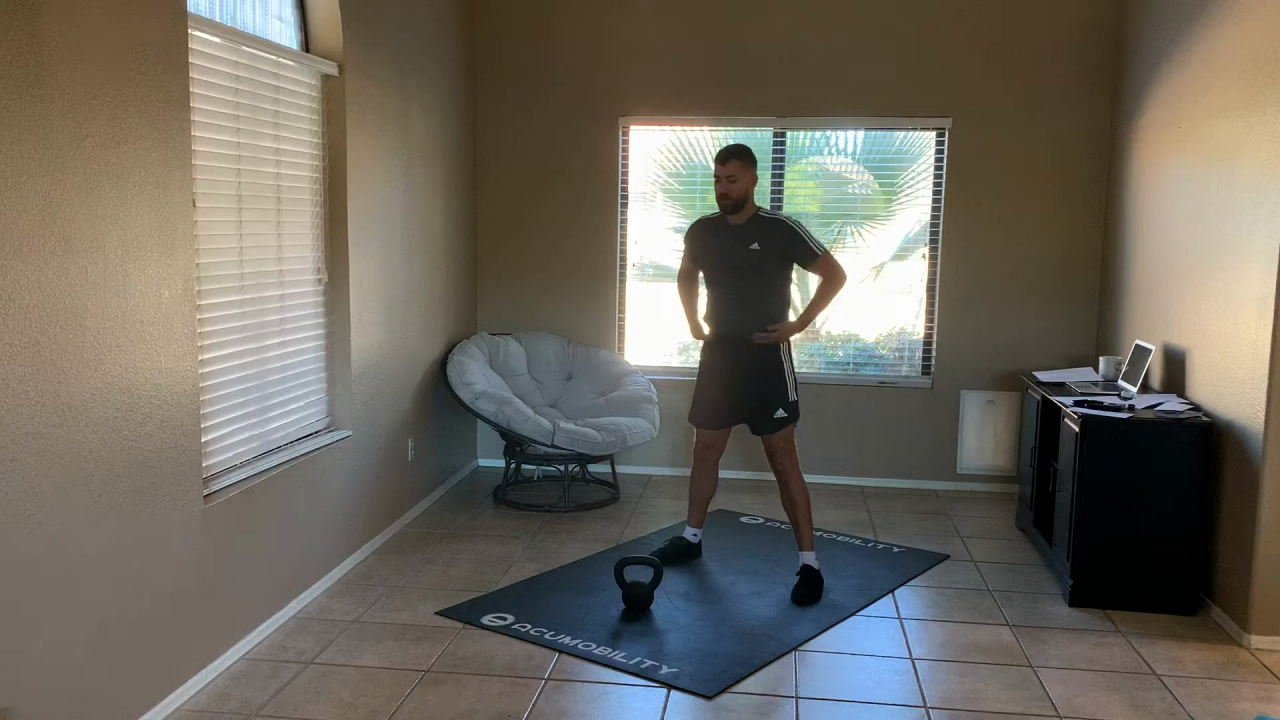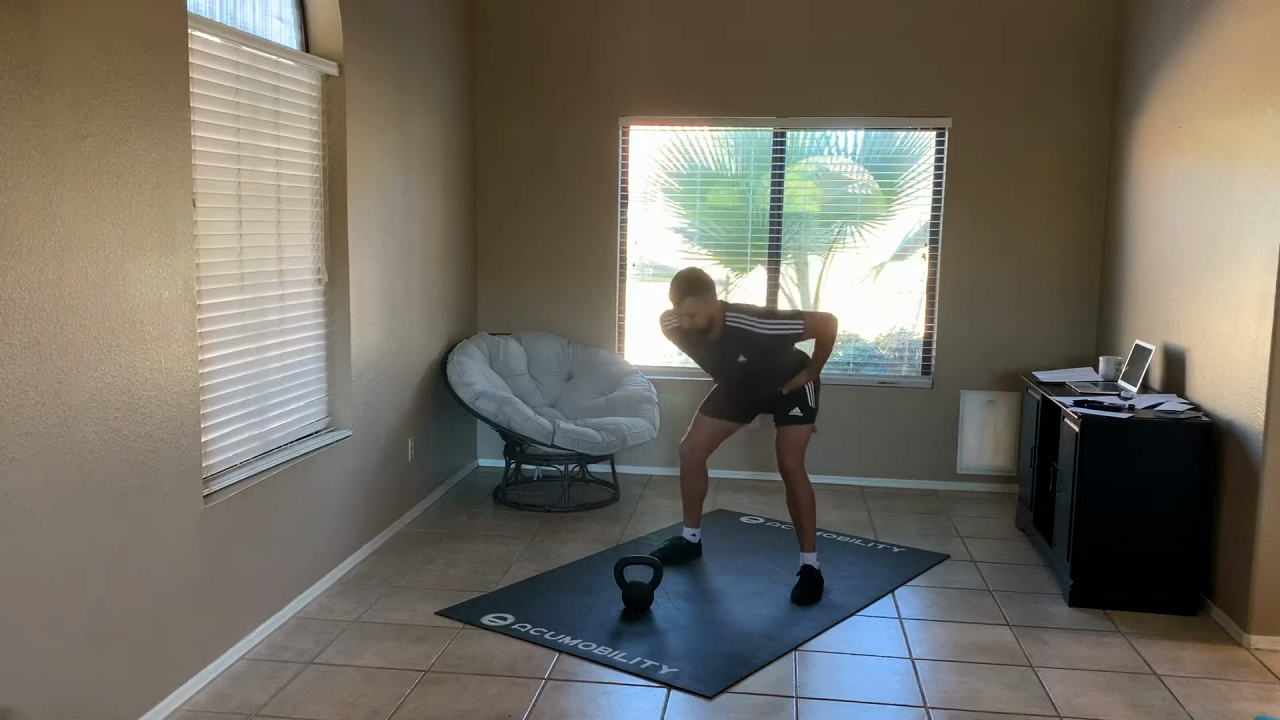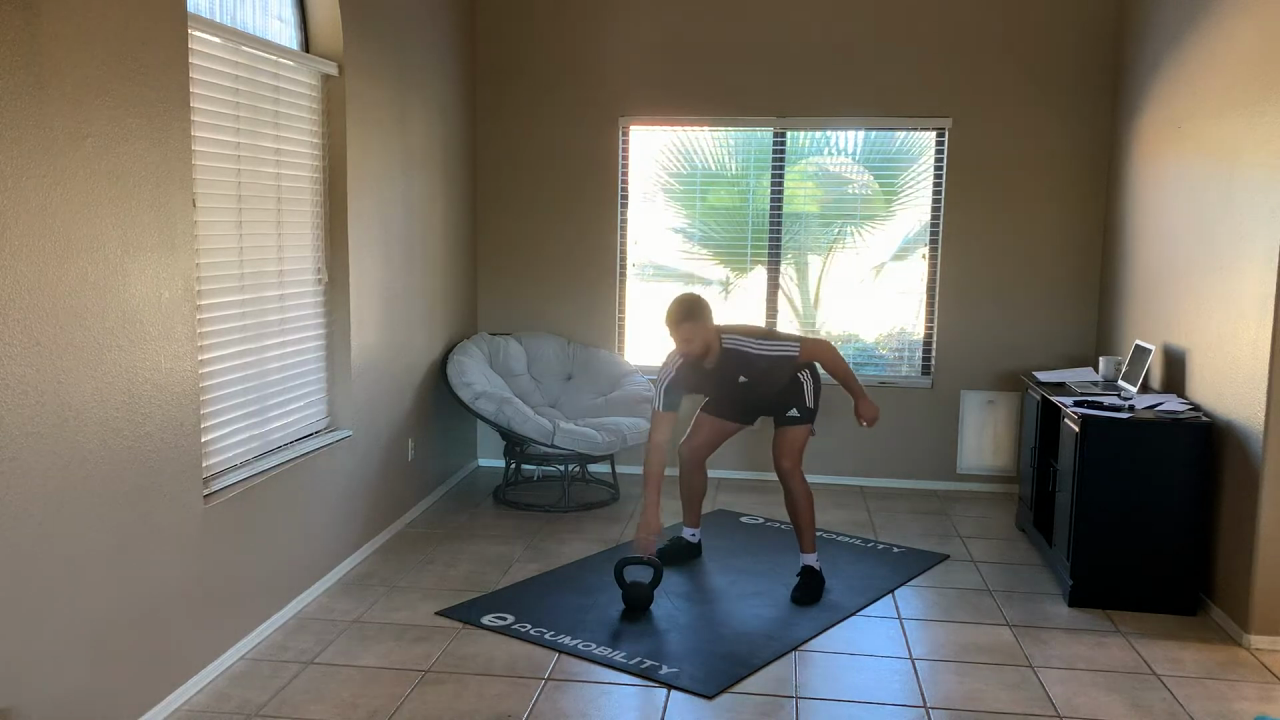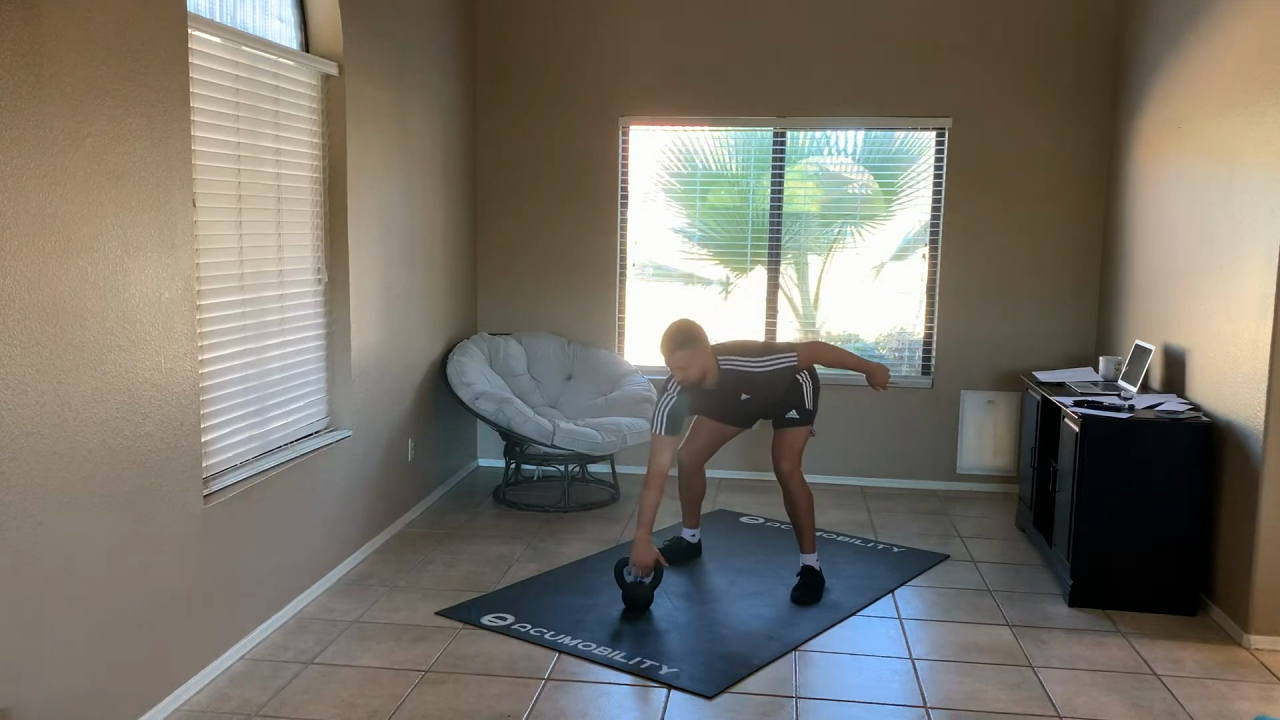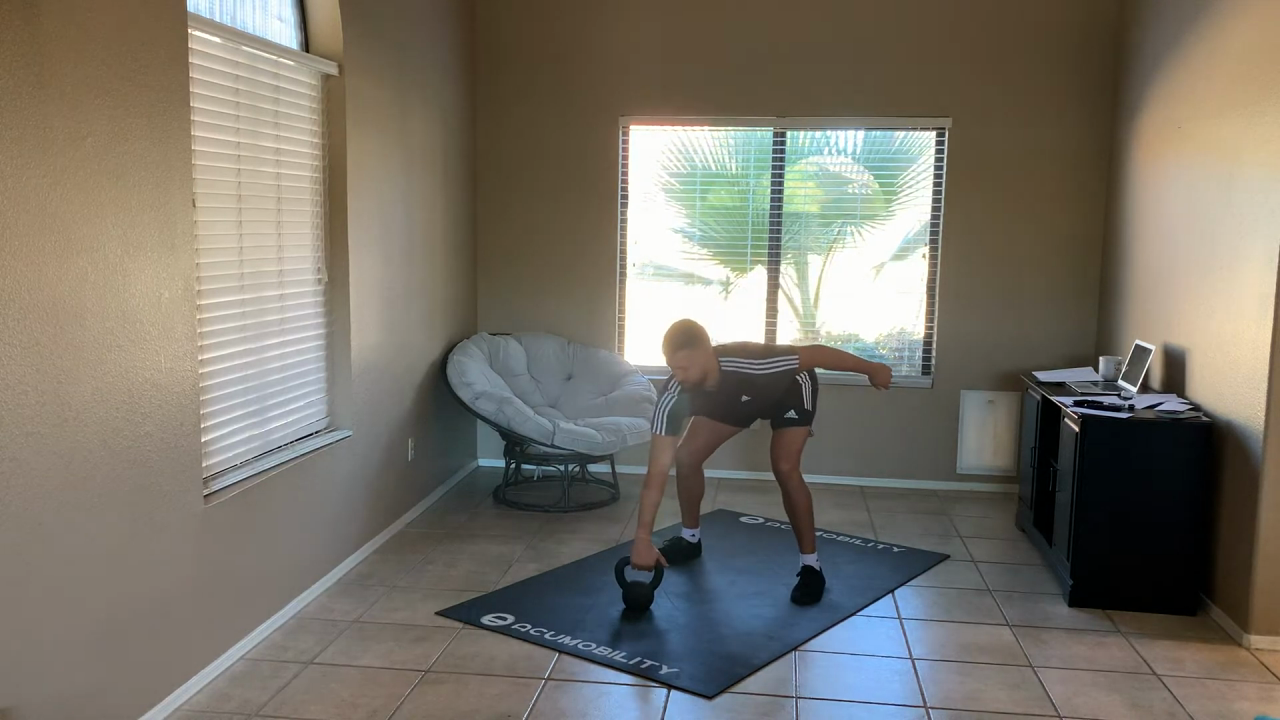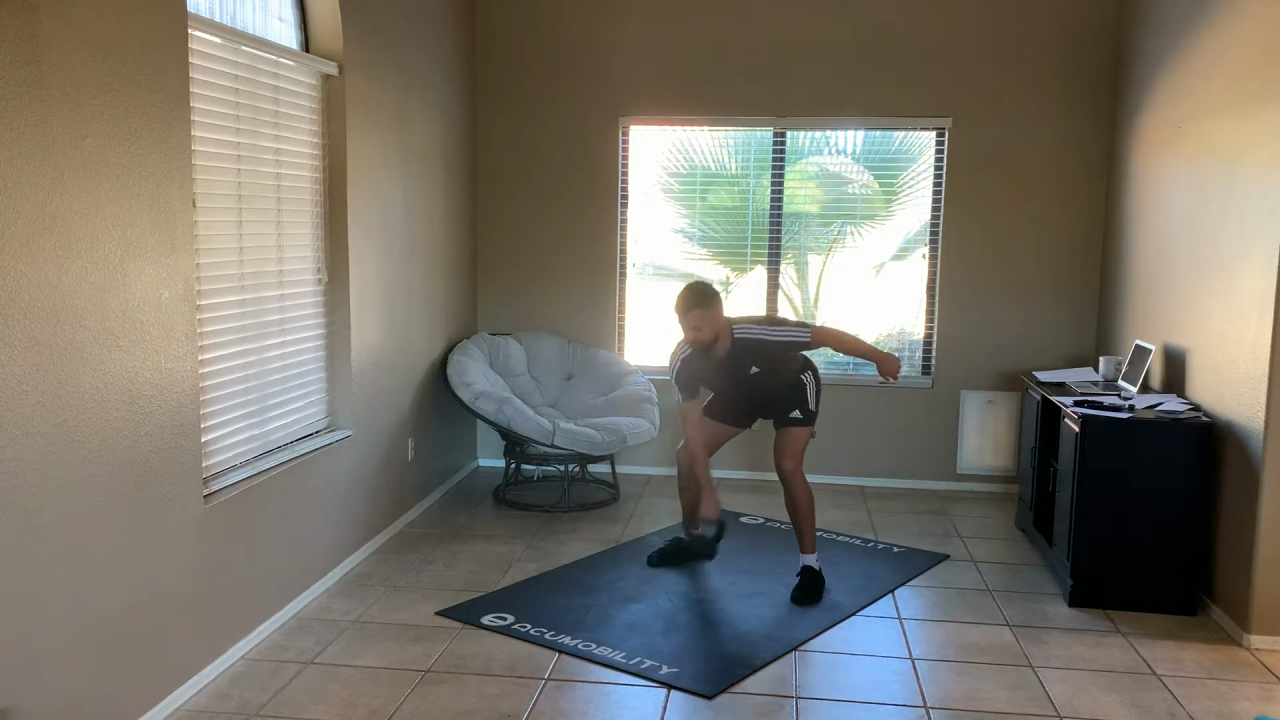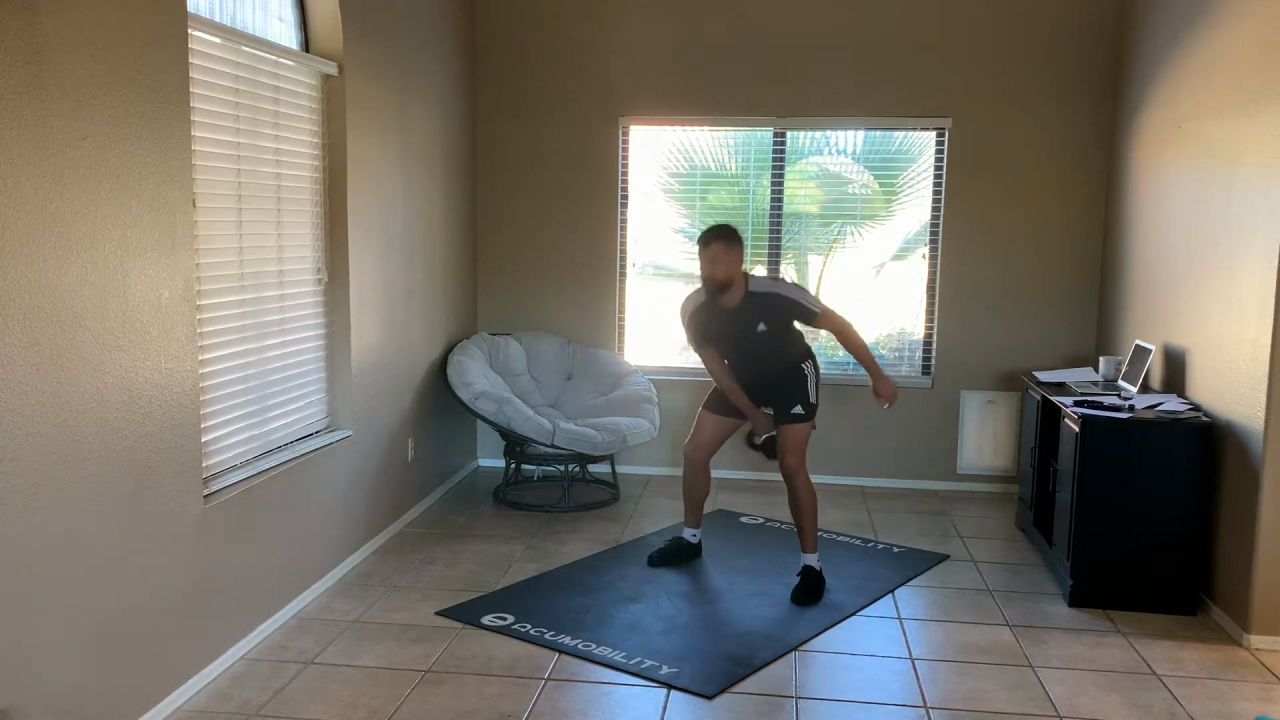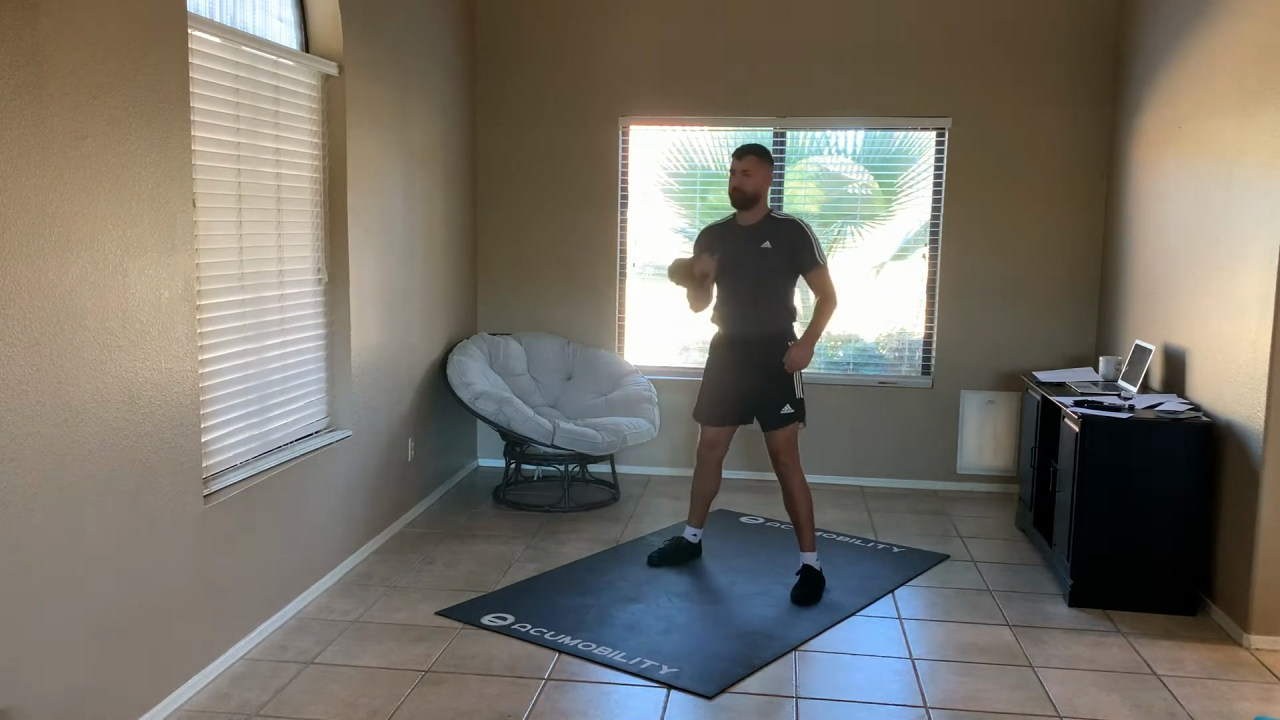
dt=0.5s
person 1, frame 1
left shoulder: (780, 230)
right shoulder: (701, 232)
left elbow: (835, 275)
right elbow: (687, 276)
left wrist: (799, 324)
right wrist: (693, 322)
left hip: (766, 357)
right hip: (717, 355)
left knee: (782, 460)
right knee: (706, 452)
left ankle: (809, 563)
right ankle: (691, 537)
person 1, frame 2
left shoulder: (755, 326)
right shoulder: (677, 324)
left elbow: (827, 324)
left wrist: (811, 372)
left hip: (788, 385)
right hip: (737, 388)
left knee: (790, 465)
right knee: (691, 450)
left ankle: (810, 566)
right ankle: (691, 539)
person 1, frame 3
left shoulder: (752, 346)
right shoulder: (675, 372)
left elbow: (822, 349)
right elbow: (657, 441)
left wrist: (860, 397)
right wrist: (649, 514)
left hip: (791, 386)
right hip: (735, 392)
left knee: (786, 466)
right knee: (690, 452)
left ankle: (811, 566)
right ankle: (690, 538)
person 1, frame 4
left shoulder: (749, 362)
right shoulder: (674, 397)
left elbow: (815, 350)
right elbow: (658, 469)
left wrist: (870, 369)
right wrist: (642, 538)
left hip: (791, 389)
left knee: (786, 468)
right knee: (688, 456)
left ankle: (811, 567)
right ankle: (690, 539)
person 1, frame 5
left shoulder: (750, 364)
right shoulder: (674, 397)
left elbow: (814, 354)
right elbow: (658, 469)
left wrist: (871, 369)
right wrist: (642, 538)
left hip: (789, 389)
left knee: (784, 468)
right knee: (685, 457)
left ankle: (811, 567)
right ankle: (690, 539)
person 1, frame 6
left shoulder: (761, 334)
right shoulder: (684, 361)
left elbow: (826, 336)
right elbow: (692, 429)
left wrist: (880, 358)
right wrist: (707, 494)
left hip: (793, 388)
right hip: (737, 394)
left knee: (788, 467)
right knee: (687, 455)
left ankle: (810, 566)
right ankle: (691, 537)
person 1, frame 7
left shoulder: (776, 296)
right shoulder: (694, 311)
left elbow: (837, 326)
right elbow: (718, 368)
left wrist: (876, 375)
right wrist: (753, 414)
left hip: (792, 373)
right hip: (742, 377)
left knee: (791, 462)
right knee: (695, 451)
left ankle: (811, 565)
right ankle: (690, 538)
person 1, frame 8
left shoulder: (792, 232)
right shoulder: (712, 236)
left elbow: (826, 295)
right elbow: (699, 302)
left wrist: (807, 342)
right wrist: (697, 279)
left hip: (774, 354)
right hip: (726, 352)
left knee: (785, 460)
right knee: (708, 450)
left ankle: (810, 564)
right ankle: (692, 537)
